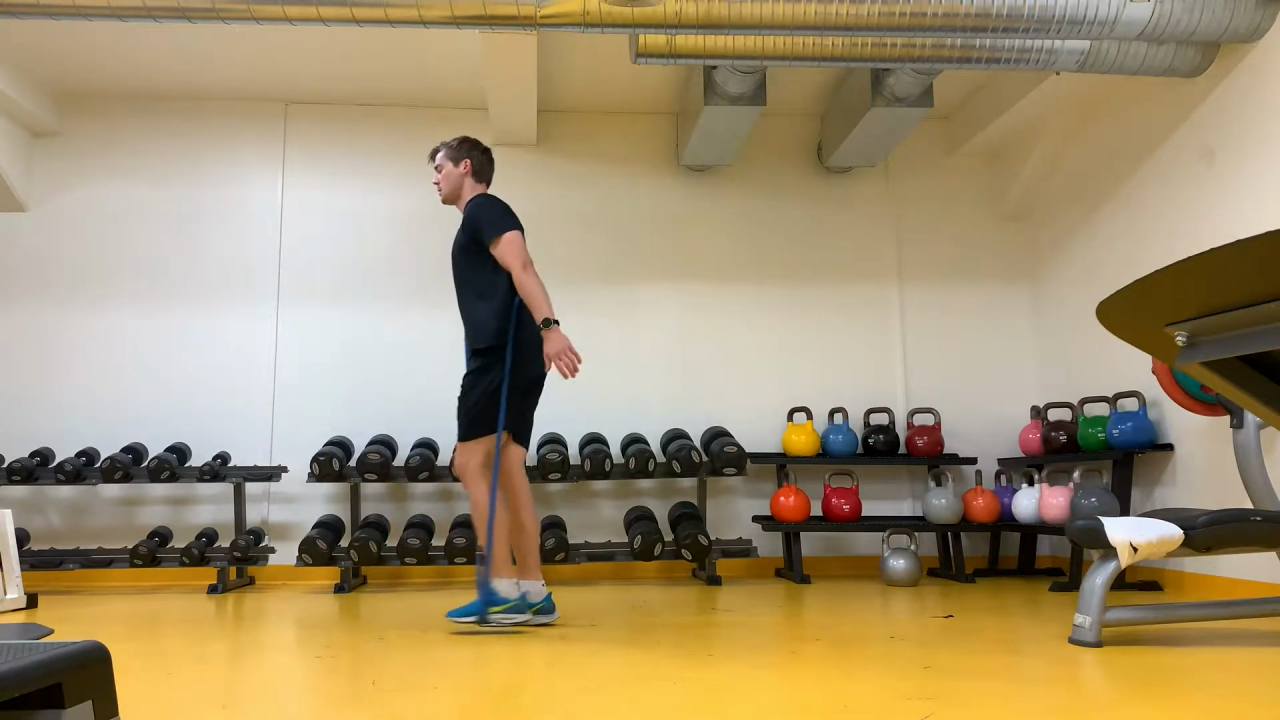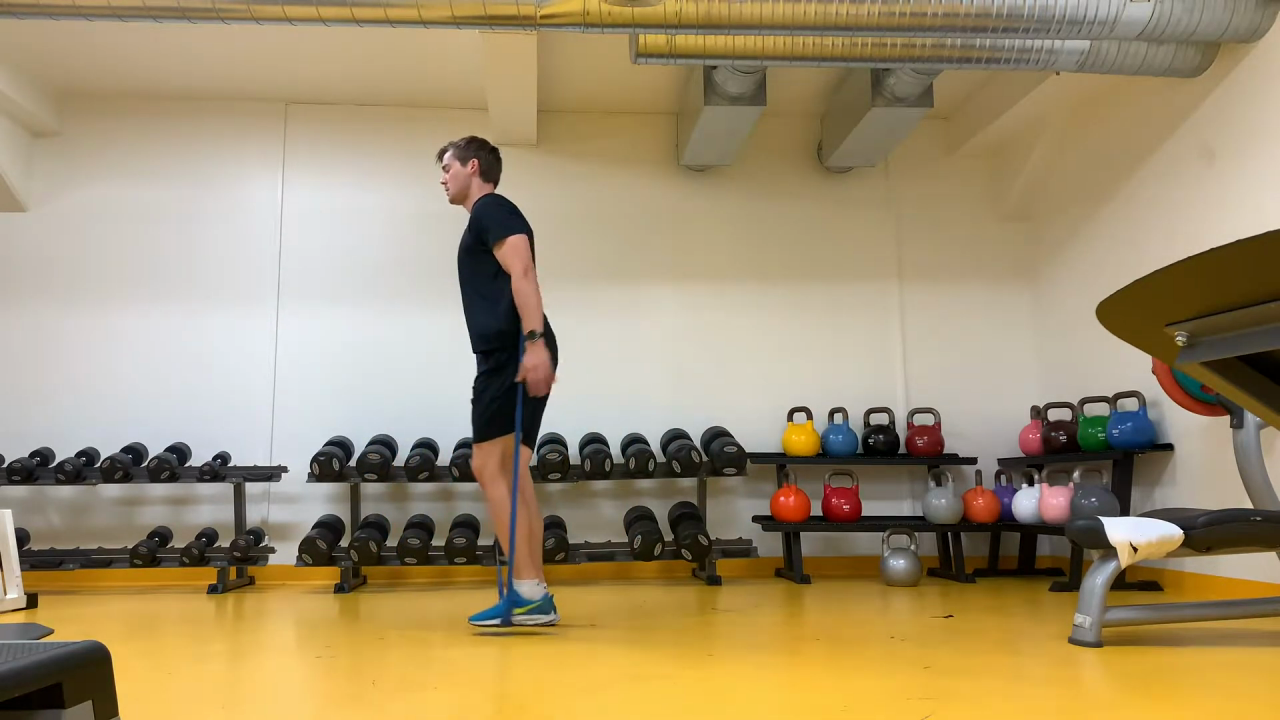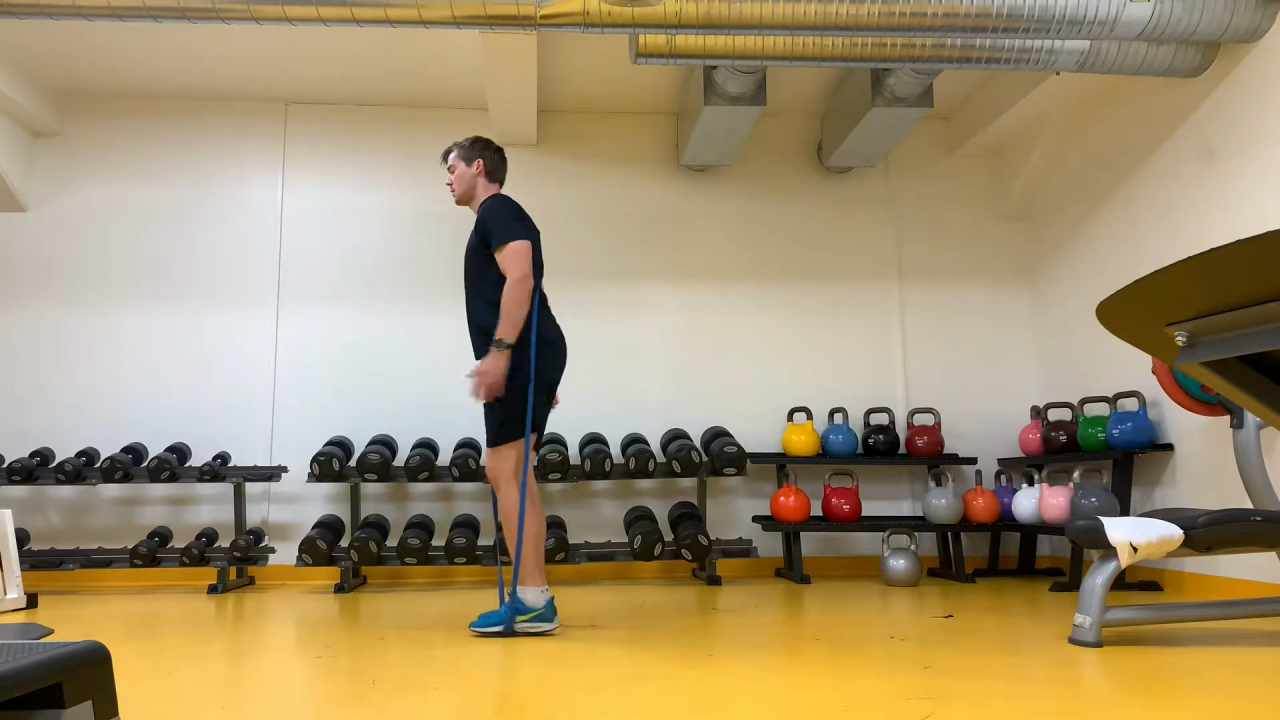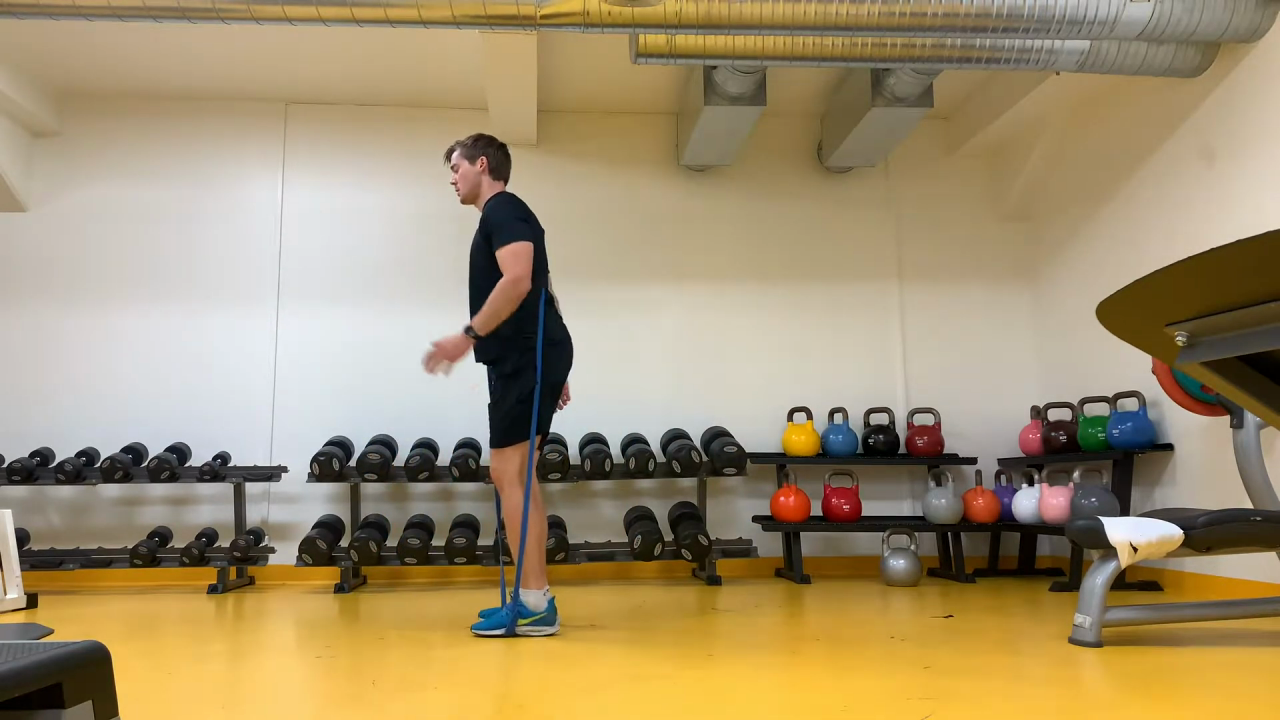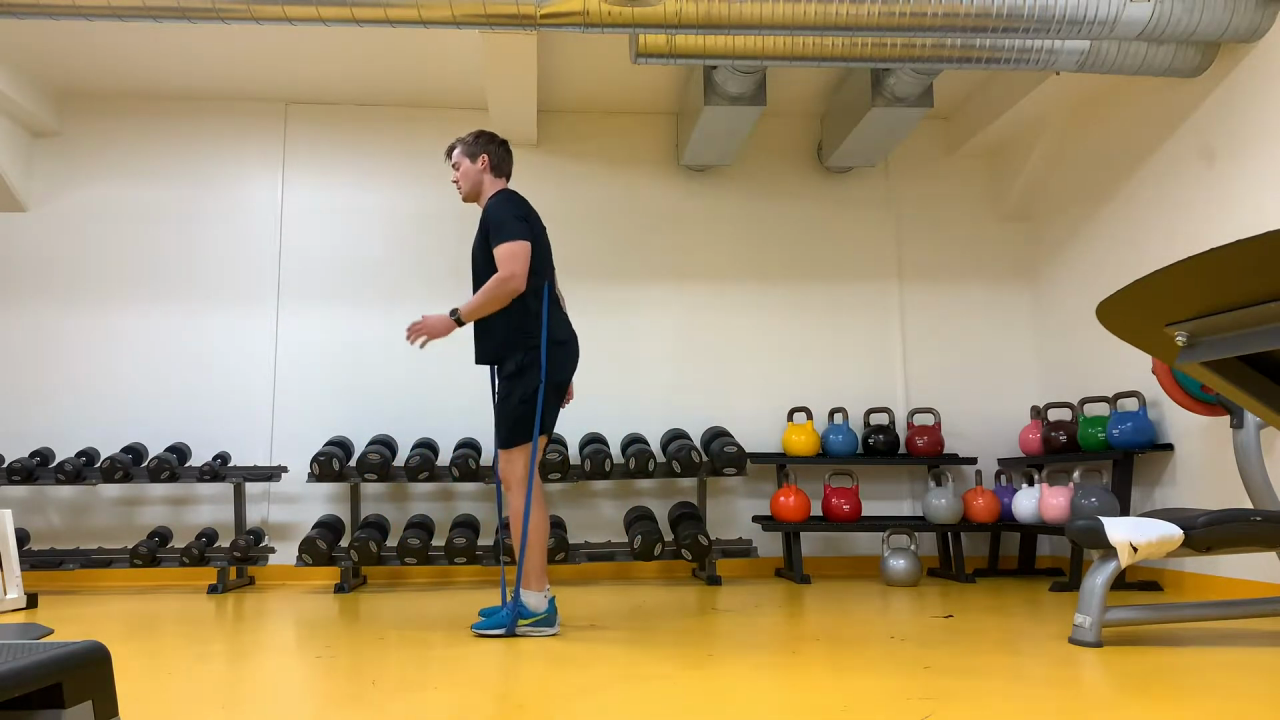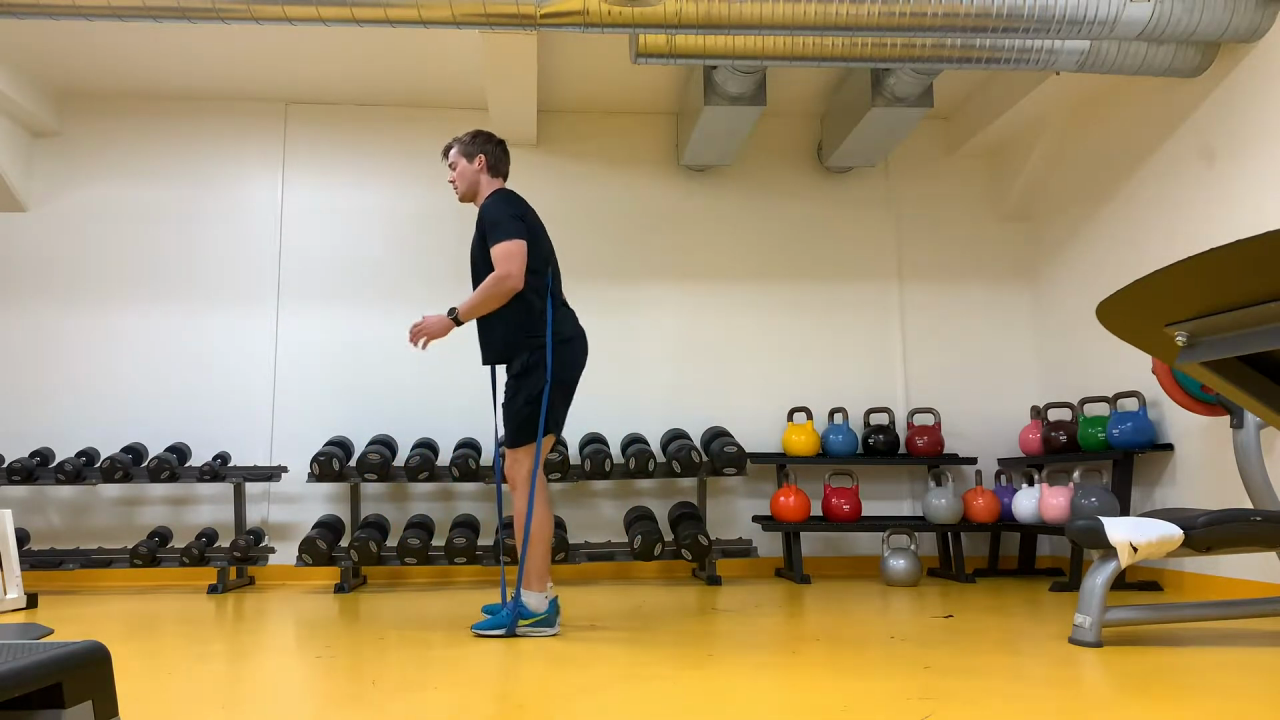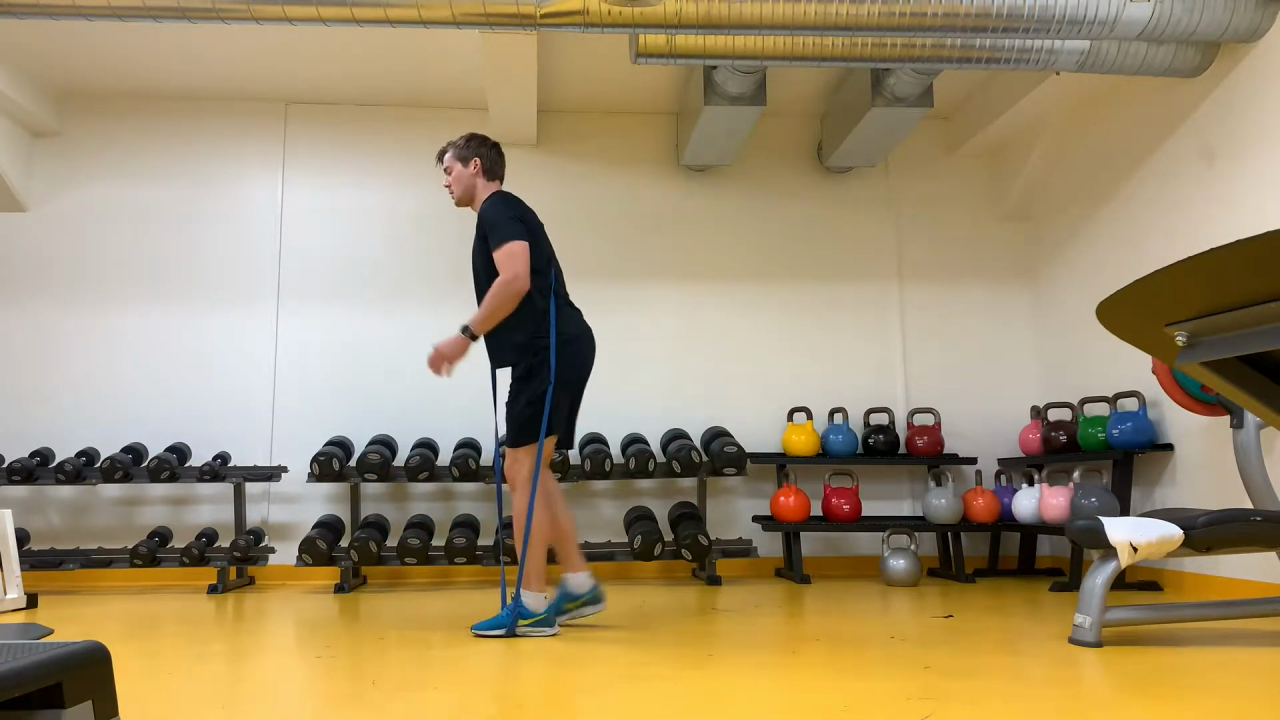
dt=0.1s
person 1, frame 1
left shoulder: (484, 209)
right shoulder: (483, 218)
left elbow: (521, 268)
left wrist: (548, 327)
right wrist: (479, 367)
left hip: (507, 351)
right hip: (507, 354)
left knee: (472, 463)
right knee: (508, 471)
left ankle: (503, 592)
right ankle: (534, 595)
person 1, frame 2
left shoulder: (492, 209)
right shoulder: (489, 218)
left elbow: (523, 272)
left wrist: (534, 340)
left hip: (515, 354)
right hip: (514, 357)
left knee: (489, 466)
right knee: (511, 471)
left ankle: (528, 594)
right ankle: (532, 592)
person 1, frame 3
left shoulder: (498, 211)
right shoulder: (497, 219)
left elbow: (521, 280)
left wrist: (498, 350)
left hip: (526, 360)
right hip: (529, 361)
left knee: (503, 472)
right knee: (516, 475)
left ankle: (532, 601)
right ankle: (535, 597)
person 1, frame 4
left shoulder: (503, 210)
right shoulder: (506, 216)
left elbow: (518, 282)
left wrist: (466, 336)
right wrist: (554, 376)
left hip: (528, 355)
right hip: (531, 356)
left knee: (510, 473)
right knee: (513, 474)
left ankle: (534, 604)
right ankle: (533, 597)
person 1, frame 5
left shoulder: (504, 207)
right shoulder: (511, 213)
left elbow: (512, 279)
left wrist: (451, 319)
right wrist: (556, 374)
left hip: (532, 354)
right hip: (534, 354)
left knee: (516, 474)
right knee: (519, 475)
left ankle: (534, 605)
right ankle: (535, 597)
person 1, frame 6
left shoulder: (500, 206)
right shoulder: (506, 212)
left elbow: (510, 278)
left wrist: (450, 318)
left hip: (542, 352)
right hip: (545, 351)
left knee: (521, 471)
right knee: (524, 473)
left ankle: (534, 605)
right ankle: (541, 591)
person 1, frame 7
left shoulder: (497, 210)
right shoulder: (506, 215)
left elbow: (516, 282)
left wrist: (465, 336)
left hip: (547, 352)
right hip: (555, 352)
left knee: (520, 470)
right knee: (530, 472)
left ankle: (534, 606)
right ankle: (579, 583)
